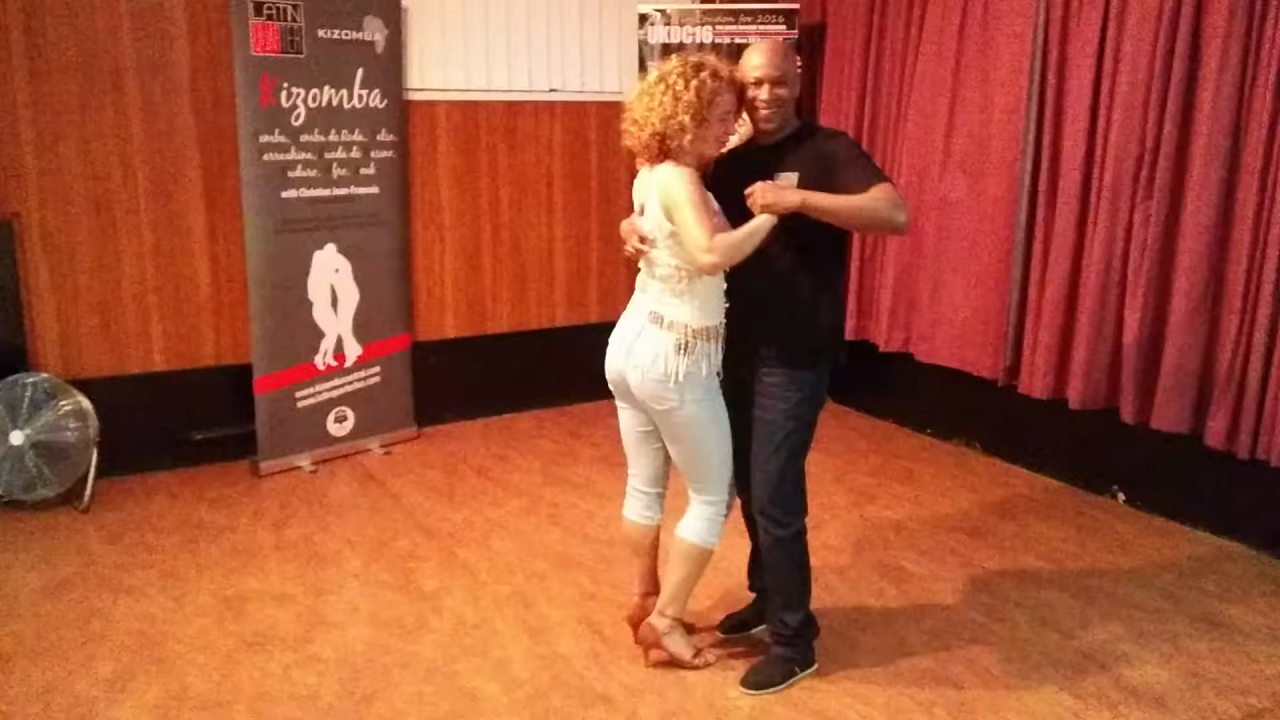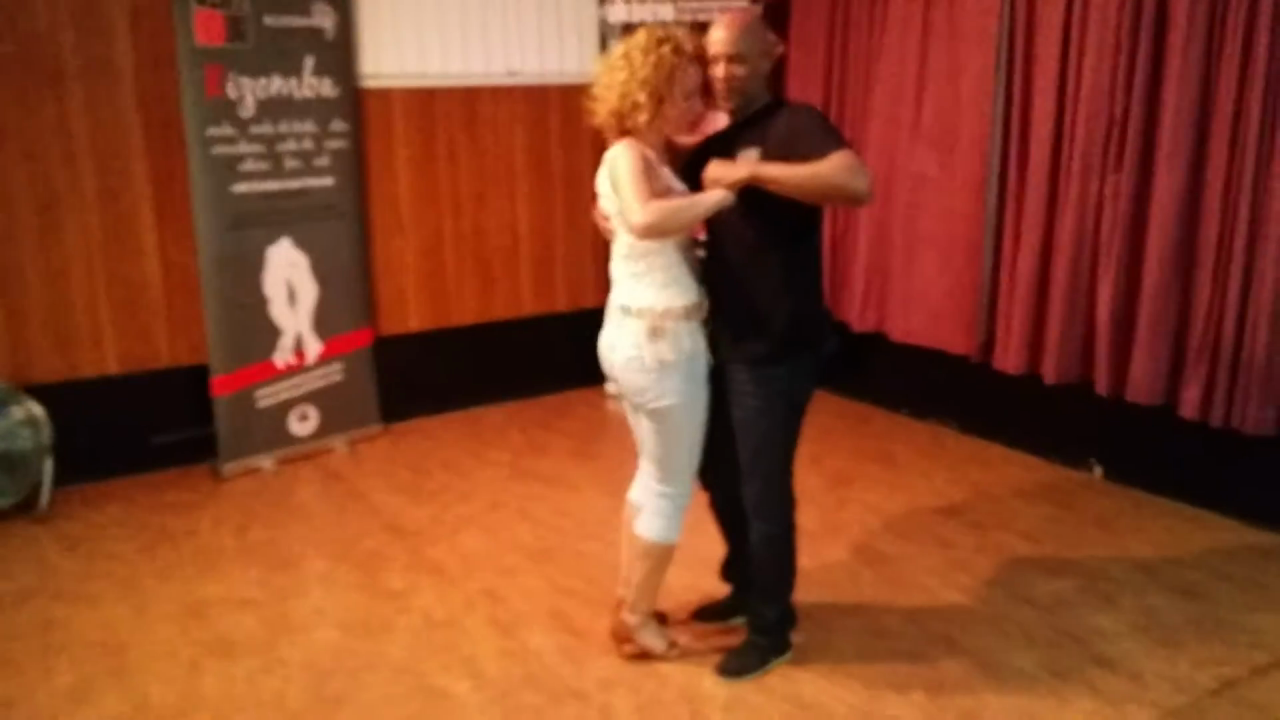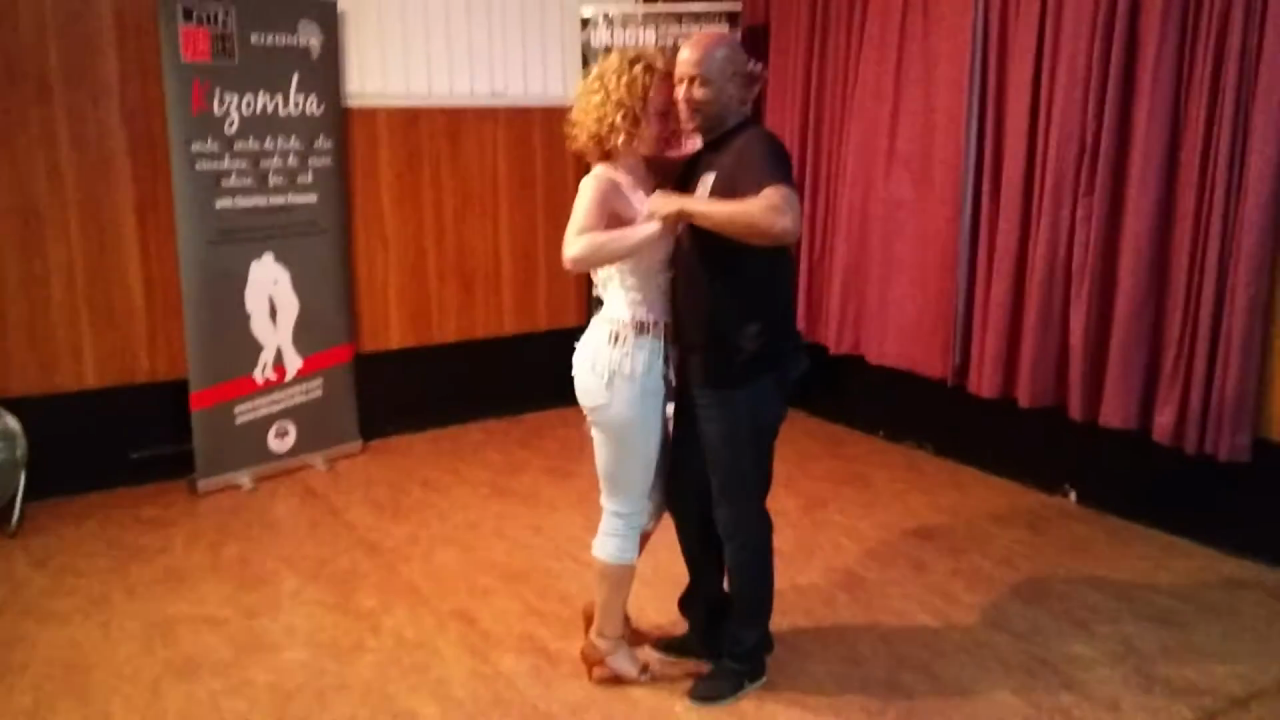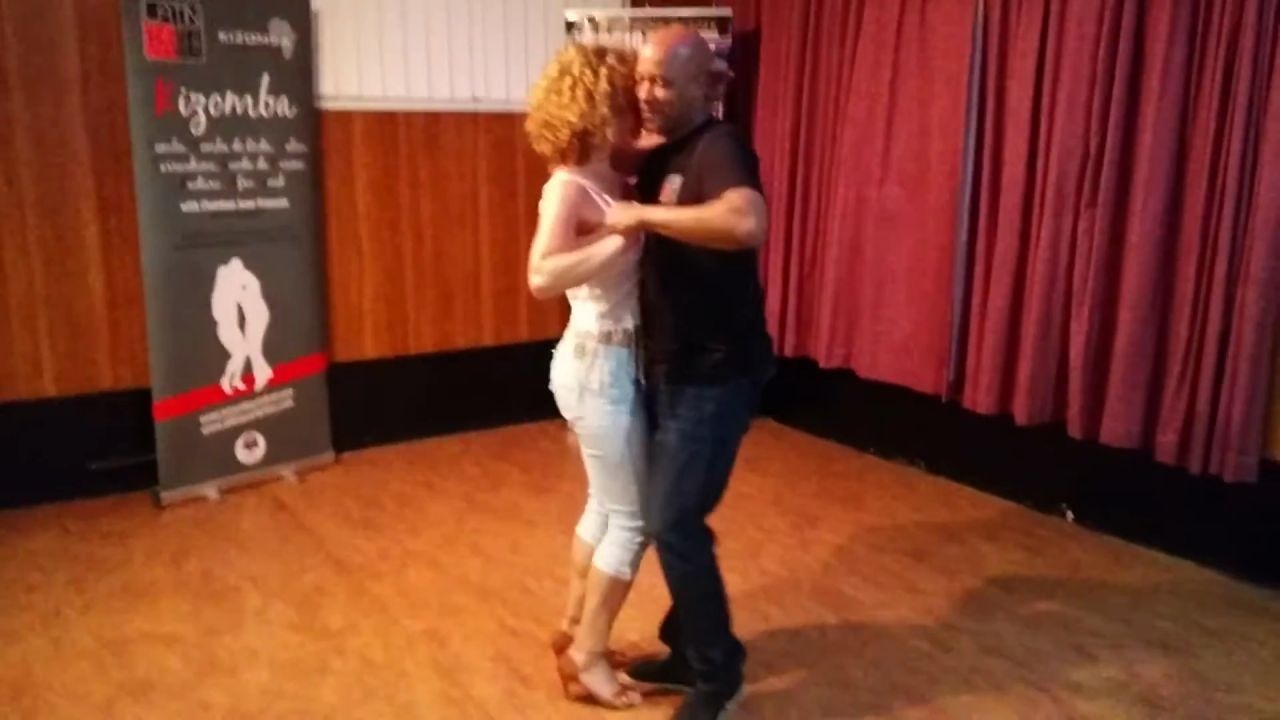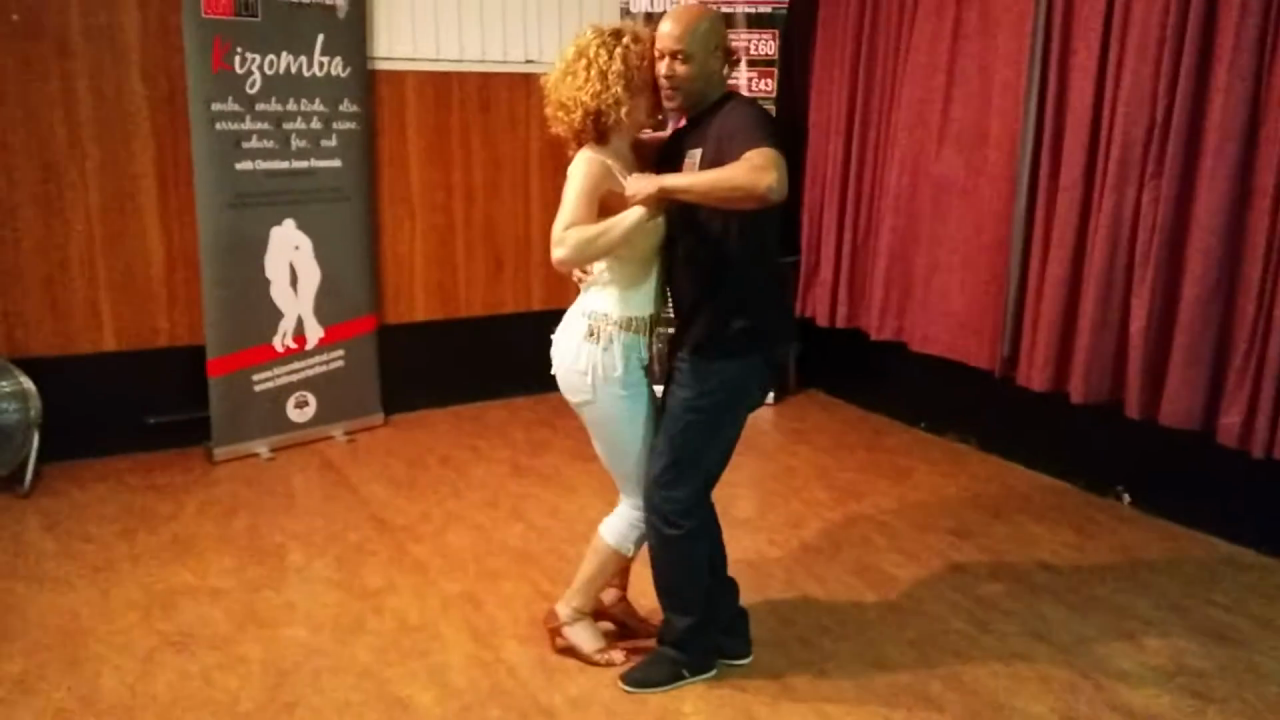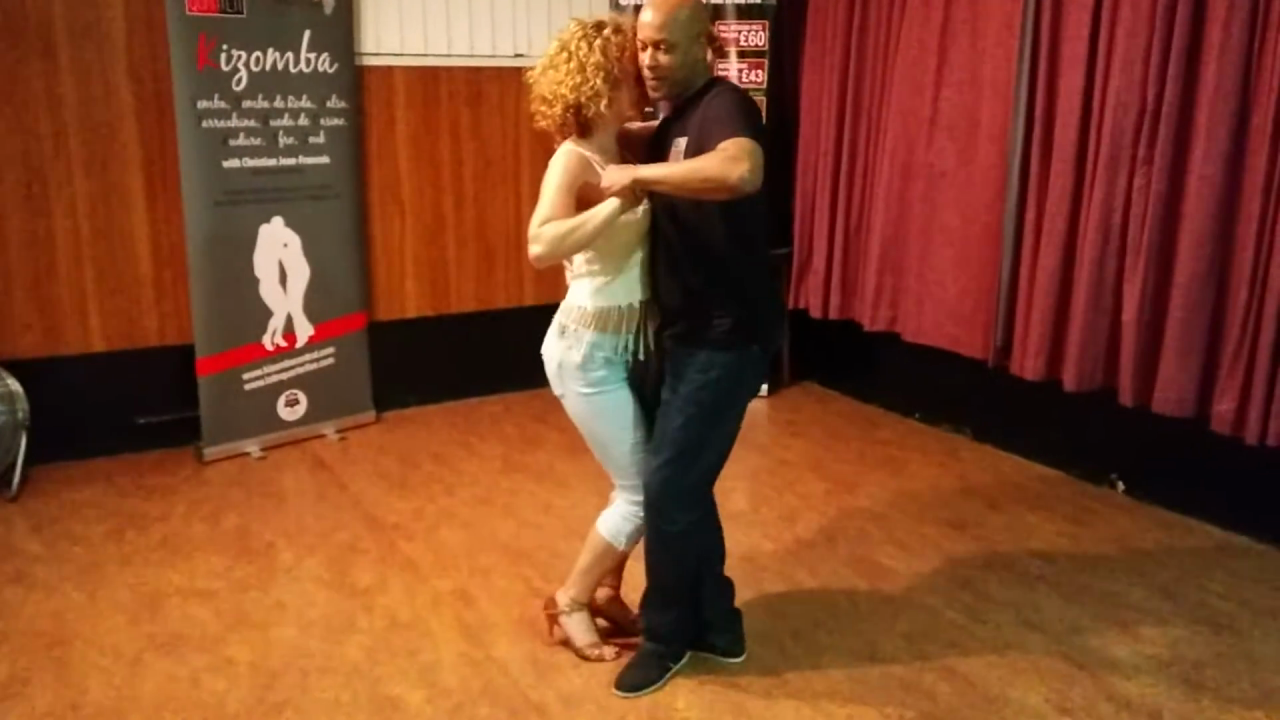
dt=0.7s
person 1, frame 1
left shoulder: (828, 151)
right shoulder: (732, 165)
left elbow: (894, 214)
left wrist: (798, 199)
right wrist: (637, 225)
left hip: (796, 356)
right hip: (741, 348)
left knee: (774, 495)
right knee: (748, 486)
left ankle: (793, 640)
right ankle: (767, 595)
person 1, frame 2
left shoulder: (794, 125)
right shoulder: (713, 147)
left elbow: (855, 183)
left wrist: (751, 173)
left hip: (777, 346)
right hip: (726, 339)
left knee: (763, 490)
right knee: (718, 473)
left ankle: (770, 628)
right ankle: (746, 587)
person 1, frame 3
left shoulder: (755, 150)
right shoulder: (702, 159)
left elbow: (781, 222)
left wrist: (684, 205)
left hip: (746, 368)
right hip: (703, 362)
left knee: (738, 514)
right knee: (690, 502)
left ankle: (745, 655)
right ankle: (708, 627)
person 1, frame 4
left shoulder: (719, 150)
right shoulder: (661, 157)
left elbow: (745, 223)
left wrist: (643, 215)
left hip: (714, 372)
right hip: (671, 367)
left knee: (673, 523)
right knee: (667, 518)
right ankle: (688, 651)
person 1, frame 5
left shoulder: (740, 121)
right shoulder: (682, 139)
left elbow: (768, 181)
right elbow: (675, 230)
left wrist: (663, 185)
left hip: (734, 344)
right hip: (703, 339)
left knee: (671, 495)
right knee: (683, 490)
left ankle: (691, 646)
right ankle: (721, 628)
person 1, frame 6
left shoulder: (725, 107)
right shoulder: (672, 124)
left elbow: (741, 172)
left wrist: (638, 174)
left hip: (726, 336)
right hip: (689, 332)
left knee: (669, 486)
right knee: (681, 482)
left ankle: (667, 634)
right ankle: (715, 624)
person 2, frame 1
left shoulder: (652, 174)
right shoulder: (678, 180)
right elbow: (711, 255)
right wrist: (772, 213)
left hip: (630, 343)
right hip: (676, 359)
left knee: (645, 485)
right knee: (714, 496)
left ankle: (645, 602)
right ankle: (666, 619)
person 2, frame 2
left shoulder: (653, 156)
right shoulder: (628, 157)
right elbow: (646, 220)
right wrist: (722, 193)
left hip: (629, 334)
right hip: (661, 341)
left knee: (652, 474)
right knee: (671, 490)
left ankle: (631, 596)
right ankle: (636, 618)
person 2, frame 3
left shoulder: (648, 177)
right shoulder: (603, 184)
right elbow: (575, 253)
right wrist: (659, 223)
left hip: (645, 352)
right hip: (621, 354)
left knee: (652, 494)
right knee: (627, 507)
left ankle: (605, 607)
right ankle: (605, 640)
person 2, frame 4
left shoulder: (614, 178)
right shoulder: (569, 188)
right elbow: (542, 277)
right wrist: (622, 236)
left hip: (619, 357)
right hip: (597, 361)
left knee: (606, 506)
right knee: (631, 518)
left ankle: (575, 627)
right ankle: (587, 655)
person 2, frame 5
left shoulder: (632, 159)
right shoulder: (592, 166)
right elbow: (564, 250)
right wrist: (645, 208)
left hip: (617, 344)
right hip: (600, 348)
left knee: (650, 481)
right knee: (644, 497)
left ankle: (611, 594)
right ankle: (570, 614)
person 2, frame 6
left shoulder: (626, 149)
right shoulder: (573, 160)
right elbow: (541, 247)
right wrist: (619, 201)
left hip: (625, 343)
right hip: (588, 348)
left knee: (646, 479)
right knee: (644, 490)
left ankle: (604, 591)
right ankle: (570, 600)
